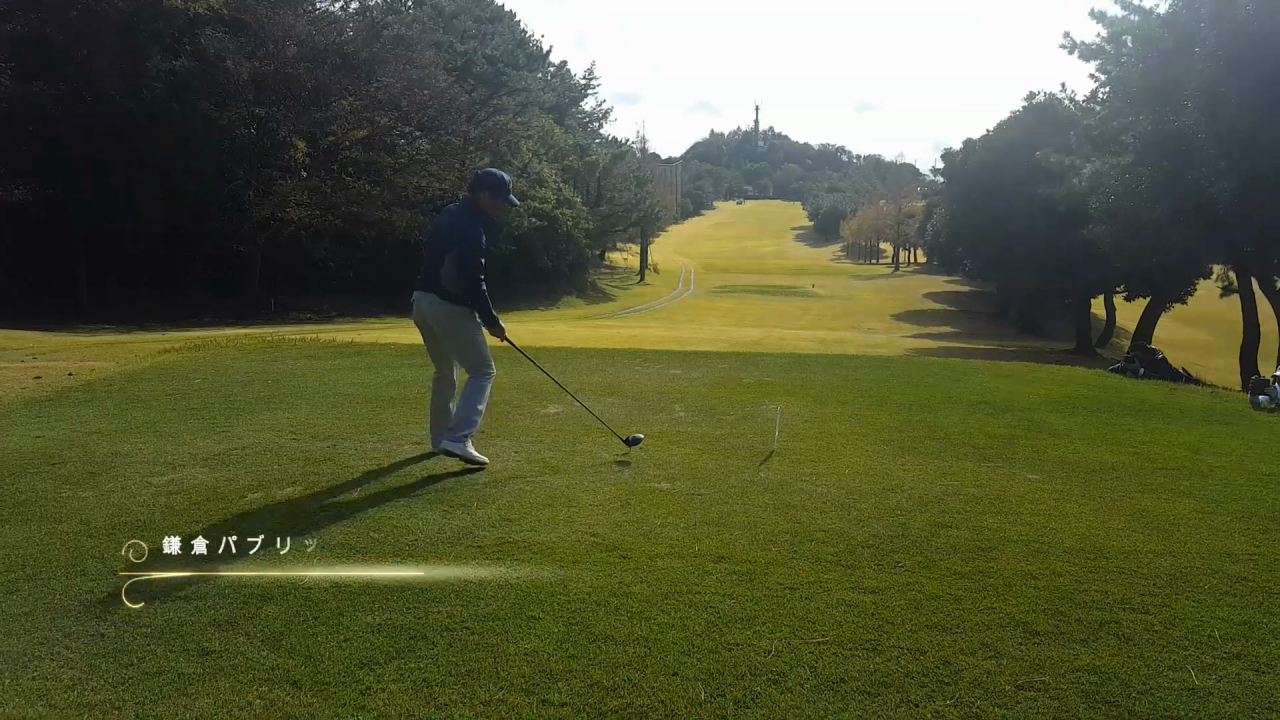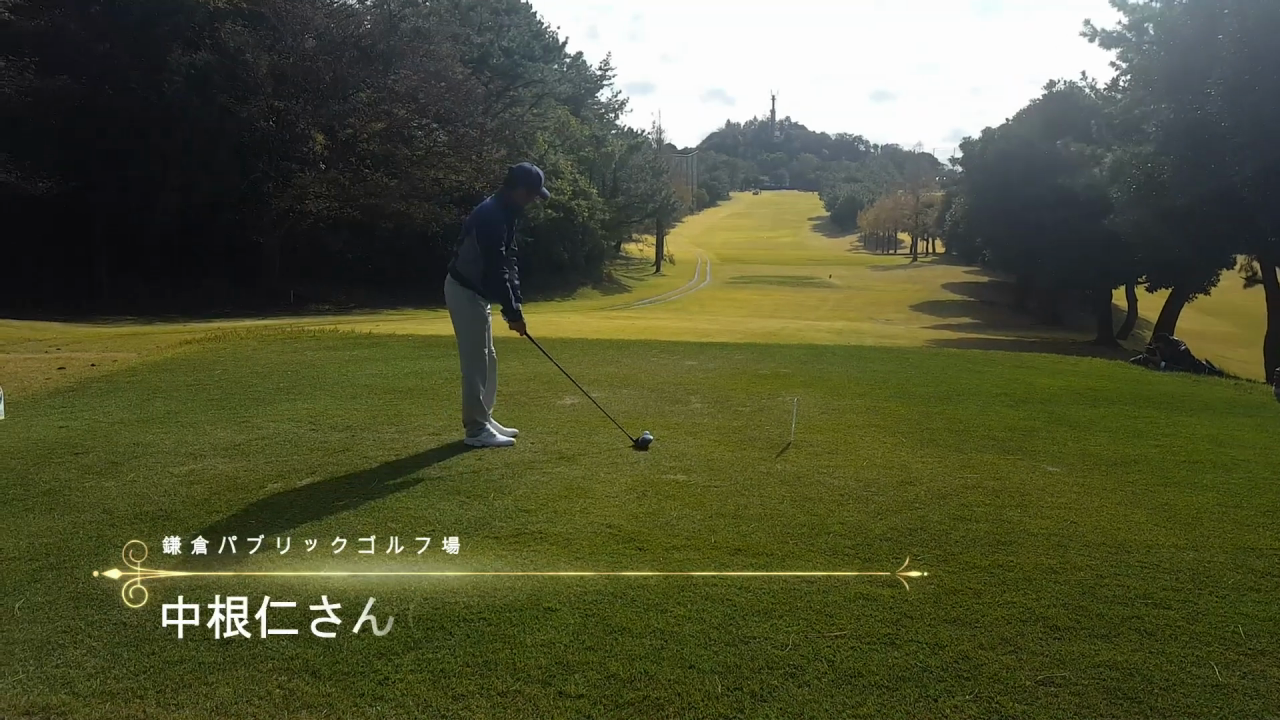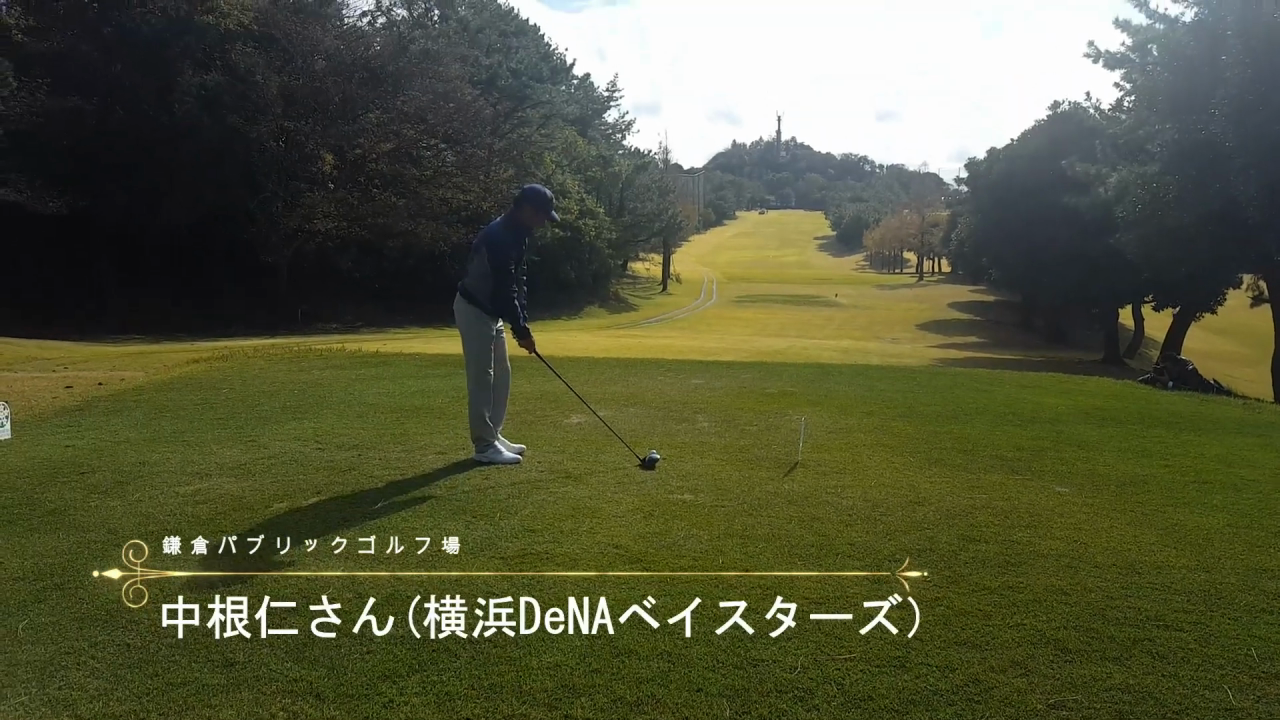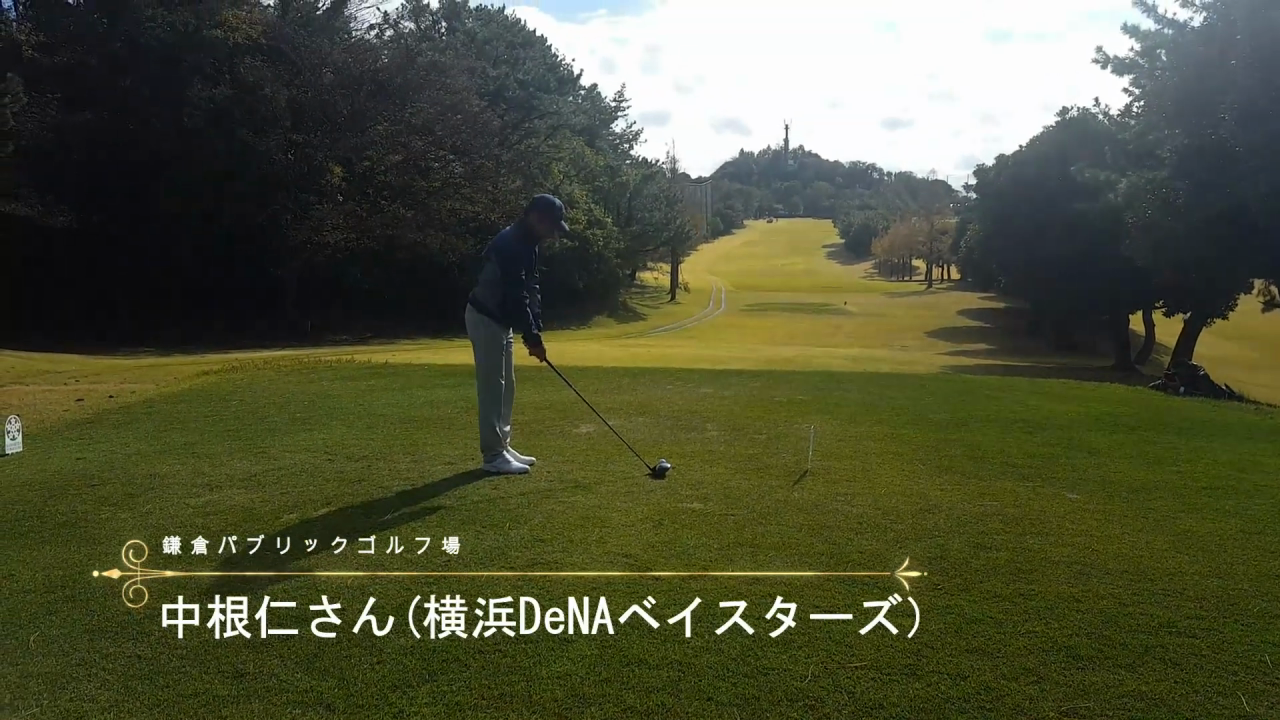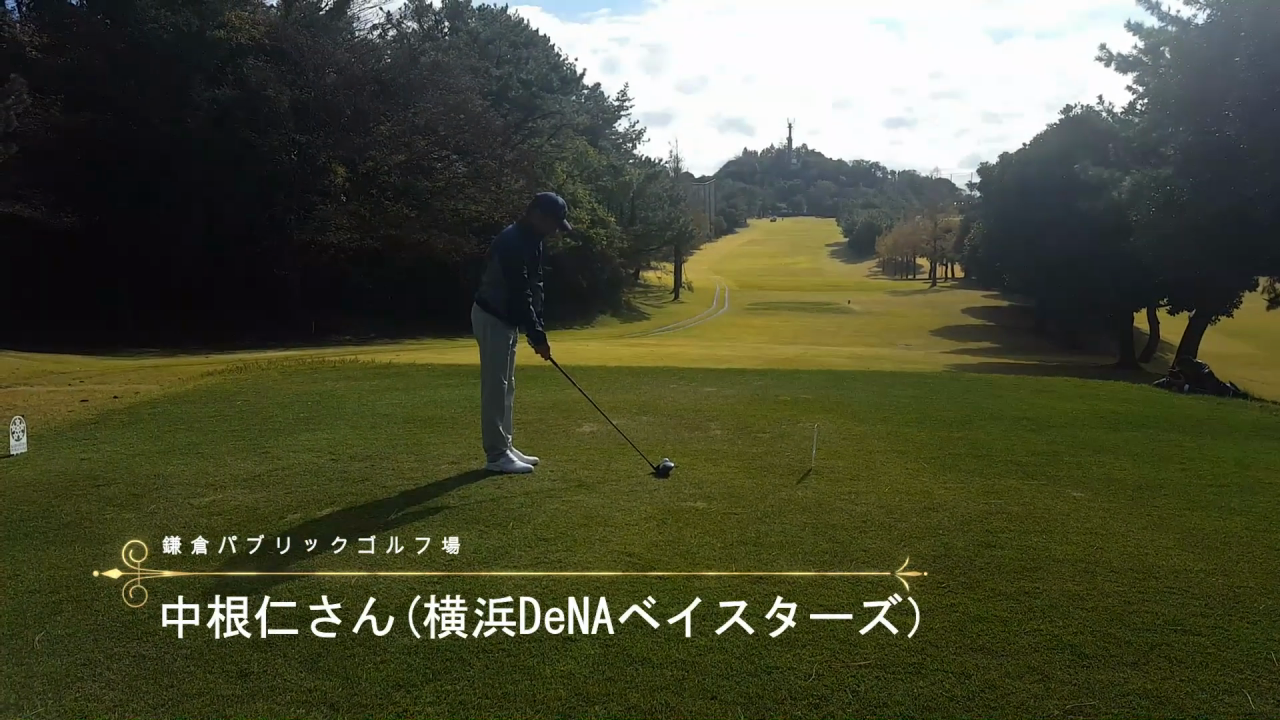
dt=0.7s
person 1, frame 1
left shoulder: (454, 215)
right shoulder: (469, 228)
right elbow: (473, 281)
left wrist: (484, 316)
right wrist: (491, 320)
left hip: (424, 301)
right hip: (447, 306)
left knee: (445, 371)
right knee: (482, 371)
left ankle: (442, 437)
right ankle: (456, 438)
person 1, frame 2
left shoulder: (504, 213)
right shoulder: (491, 217)
left elbow: (508, 262)
right elbow: (496, 269)
left wrist: (515, 302)
right wrist: (512, 312)
left hip: (476, 290)
right hip: (465, 290)
left knee: (486, 359)
right knee: (476, 360)
left ankle: (483, 419)
right ankle: (476, 429)
person 1, frame 3
left shoulder: (517, 234)
right shoulder: (499, 237)
left elbow: (517, 282)
right elbow: (505, 288)
left wrist: (522, 323)
right wrist: (521, 329)
left hip: (490, 310)
right hip: (474, 309)
left knee: (500, 375)
right knee: (482, 377)
left ankle: (493, 436)
right ankle: (484, 445)
person 1, frame 4
left shoulder: (527, 243)
right shoulder: (509, 244)
left elbow: (530, 289)
right elbow: (515, 296)
left wrist: (535, 331)
right wrist: (532, 337)
left hip: (500, 319)
right hip: (485, 319)
left knee: (506, 386)
right knee: (493, 386)
left ankle: (502, 446)
right ankle: (493, 455)
person 1, frame 5
left shoulder: (532, 241)
right shoulder: (512, 242)
left elbow: (534, 287)
right elbow: (519, 294)
left wrist: (538, 329)
right wrist: (536, 334)
left hip: (506, 319)
right hip: (492, 318)
left knee: (505, 385)
right knee: (495, 385)
left ankle: (505, 447)
right ankle: (496, 455)
